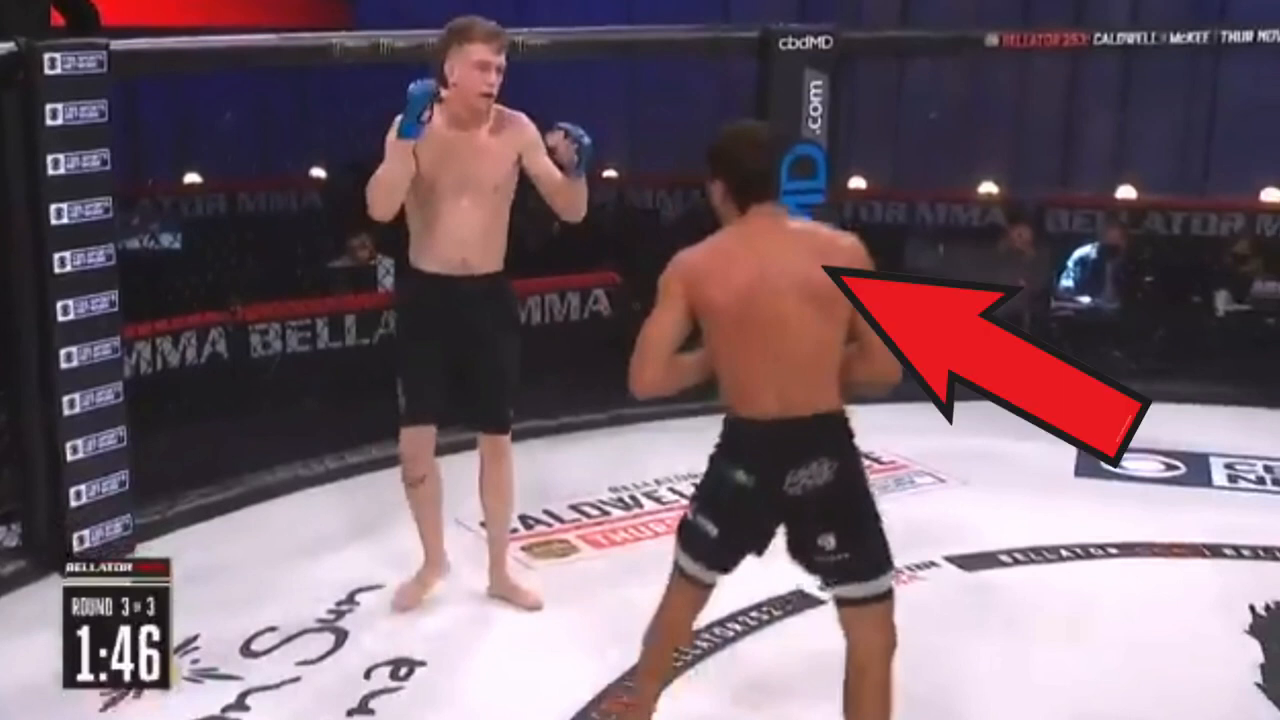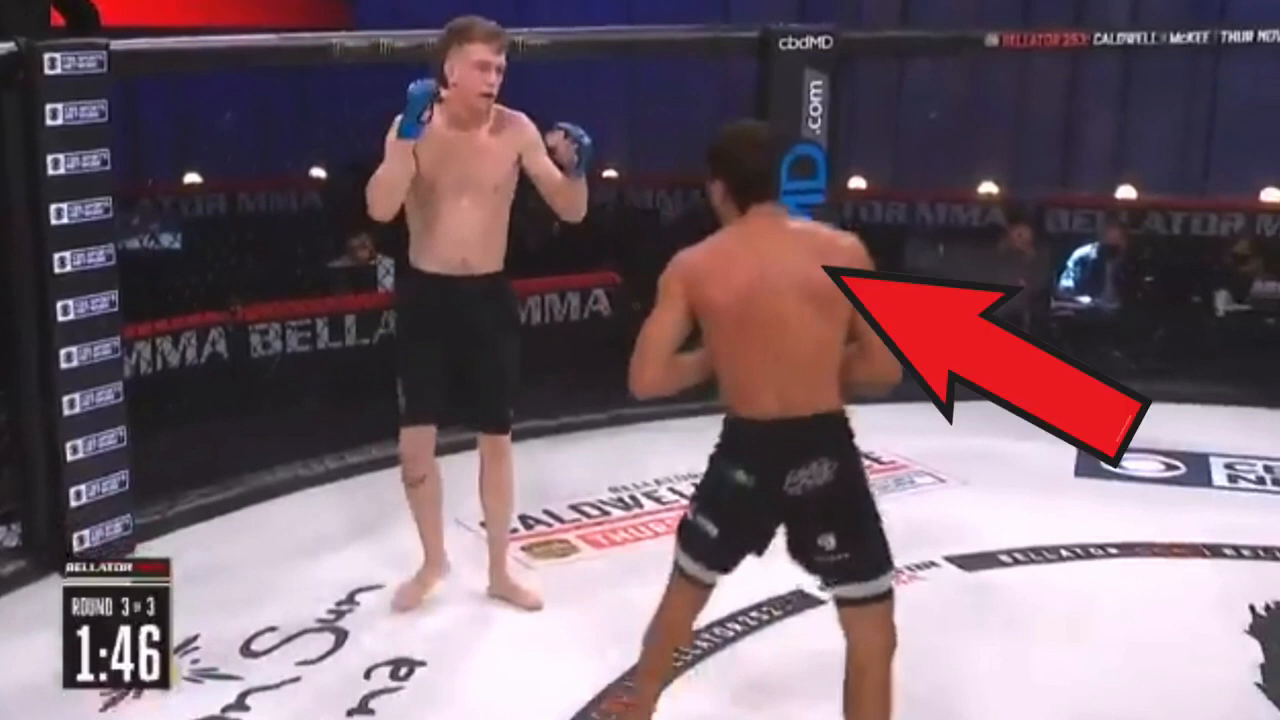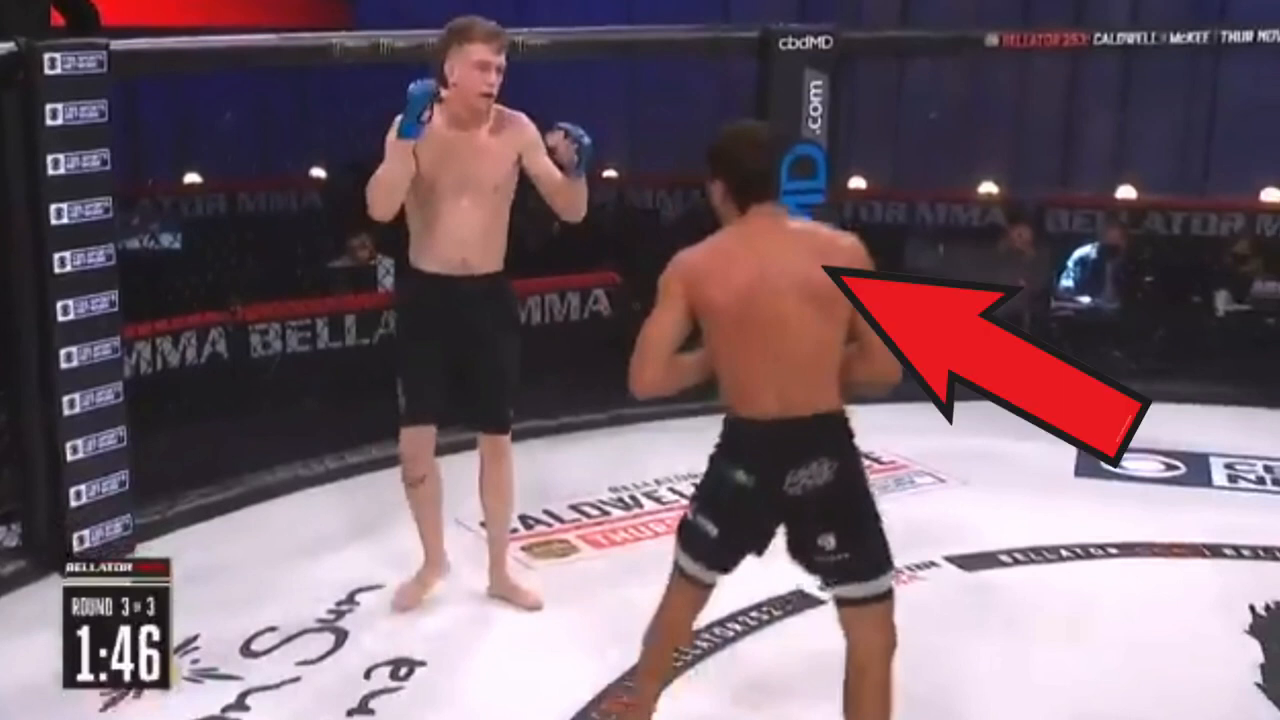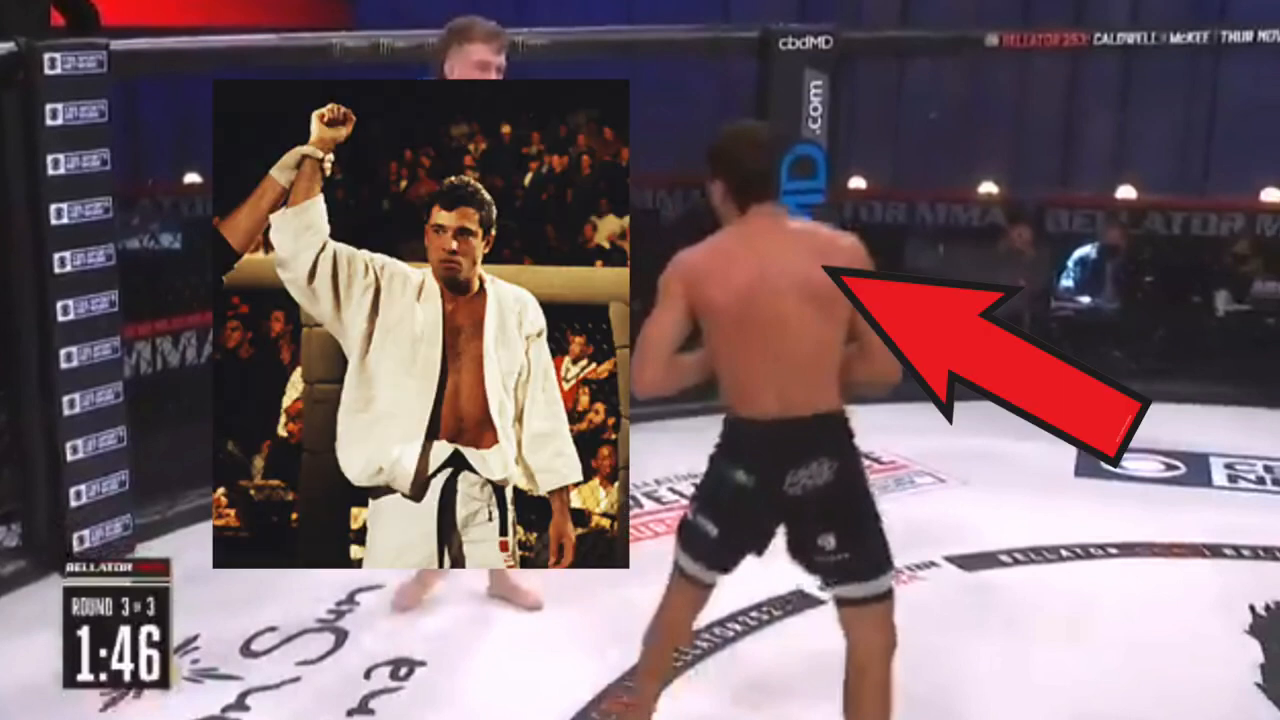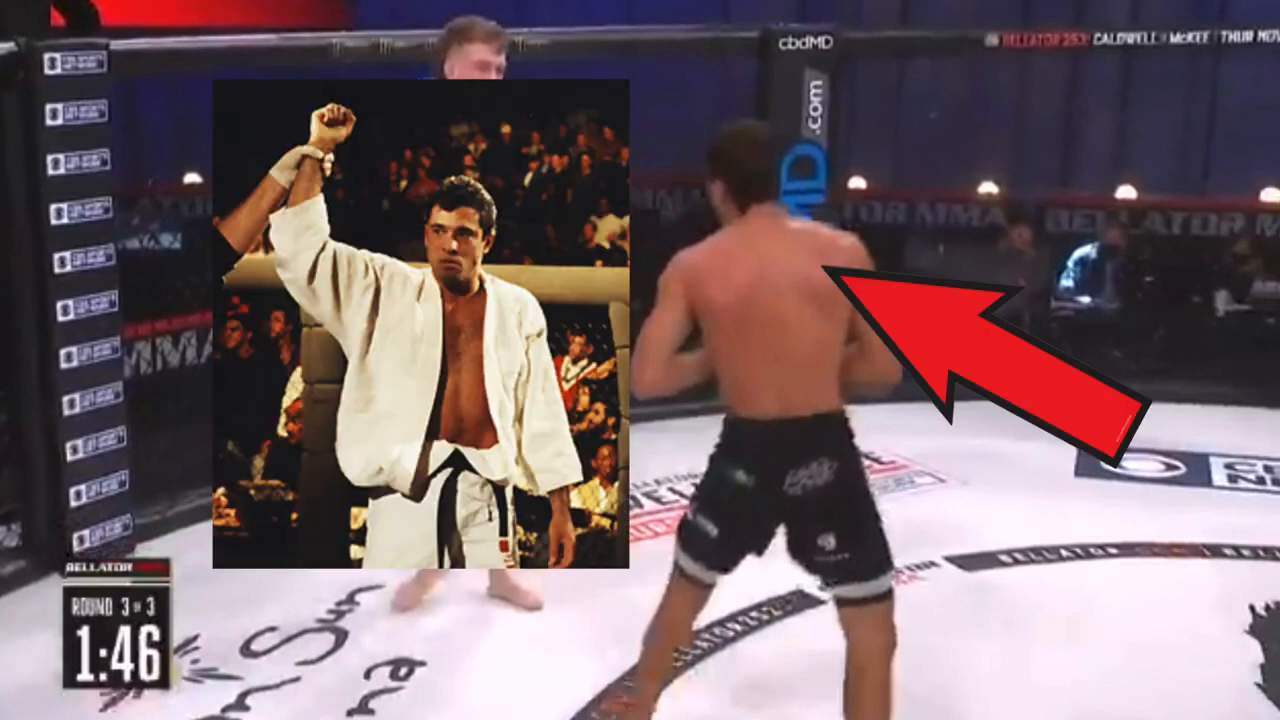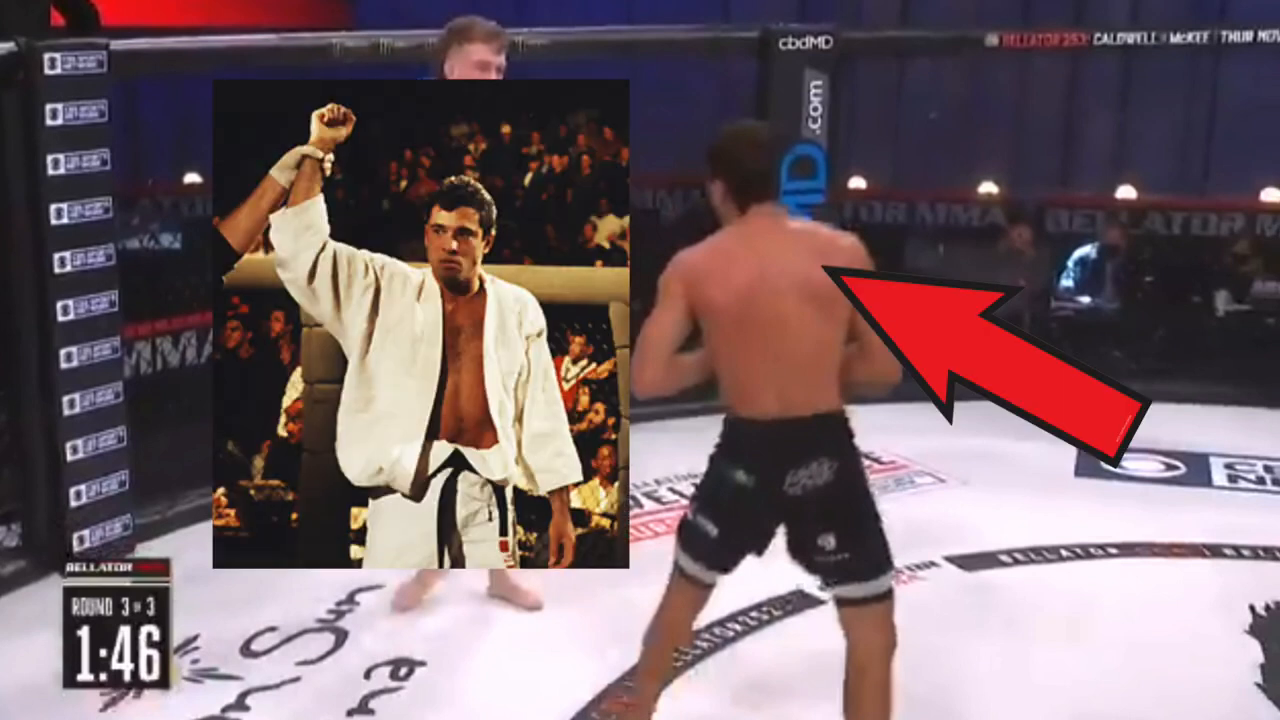
dt=0.4s
person 1, frame 1
left shoulder: (692, 267)
right shoulder: (843, 251)
left elbow: (646, 379)
right elbow: (885, 369)
left hip: (745, 452)
right hip: (824, 452)
left knee: (683, 590)
right knee: (872, 632)
person 1, frame 2
left shoulder: (692, 266)
right shoulder: (844, 250)
left elbow: (646, 380)
right elbow: (885, 369)
left hip: (745, 453)
right hip: (825, 452)
left knee: (683, 590)
right knee: (872, 631)
person 1, frame 3
left shoulder: (692, 267)
right shoulder: (843, 251)
left elbow: (646, 379)
right elbow: (885, 369)
left hip: (745, 452)
right hip: (824, 452)
left knee: (683, 590)
right knee: (872, 632)
person 1, frame 4
left shoulder: (692, 266)
right shoulder: (844, 250)
left elbow: (646, 380)
right elbow: (886, 369)
left hip: (746, 452)
right hip: (825, 452)
left knee: (684, 591)
right knee: (872, 630)
person 1, frame 5
left shoulder: (691, 266)
right shoulder: (844, 250)
left elbow: (646, 380)
right elbow: (885, 369)
left hip: (745, 451)
right hip: (824, 452)
left knee: (683, 591)
right knee: (871, 632)
person 1, frame 6
left shoulder: (692, 266)
right shoulder: (844, 250)
left elbow: (646, 380)
right elbow: (885, 368)
left hip: (745, 452)
right hip: (825, 452)
left knee: (683, 591)
right knee: (872, 631)
person 2, frame 1
left shoulder: (516, 131)
right shoulder: (411, 128)
left elbow: (572, 212)
right elbow: (380, 209)
left wrist: (575, 168)
right wrist: (409, 131)
left hip: (488, 296)
right hip: (426, 295)
left knee: (496, 440)
right knee: (415, 443)
left ankle: (499, 569)
right ankle: (433, 561)
person 2, frame 2
left shoulder: (516, 130)
right shoulder: (411, 127)
left elbow: (572, 211)
right elbow: (380, 209)
left wrist: (574, 168)
right wrist: (411, 131)
left hip: (489, 297)
right hip: (425, 296)
left knee: (496, 441)
right knee: (415, 443)
left ankle: (499, 570)
right ankle: (433, 561)
person 2, frame 3
left shoulder: (516, 130)
right shoulder: (412, 126)
left elbow: (572, 211)
right elbow: (380, 209)
left wrist: (574, 168)
right wrist: (410, 131)
left hip: (489, 297)
right hip: (425, 295)
left knee: (496, 441)
right knee: (415, 442)
left ankle: (499, 571)
right ankle: (433, 561)
person 2, frame 4
left shoulder: (517, 309)
right shoulder: (386, 290)
left elbow: (541, 409)
right elbow: (303, 251)
left wrist: (560, 509)
right wrist: (317, 152)
left hip: (481, 485)
right hip: (405, 484)
left knee: (496, 593)
right knee: (395, 600)
person 2, frame 5
left shoulder: (518, 310)
right shoulder: (385, 290)
left elbow: (541, 411)
right elbow: (302, 250)
left wrist: (561, 511)
right wrist: (317, 151)
left hip: (482, 489)
right hip: (405, 489)
left knee: (495, 603)
right knee: (395, 604)
person 2, frame 6
left shoulder: (517, 309)
right shoulder: (385, 291)
left elbow: (540, 411)
right elbow: (302, 250)
left wrist: (560, 510)
right wrist: (318, 150)
left hip: (483, 491)
right hip: (405, 490)
